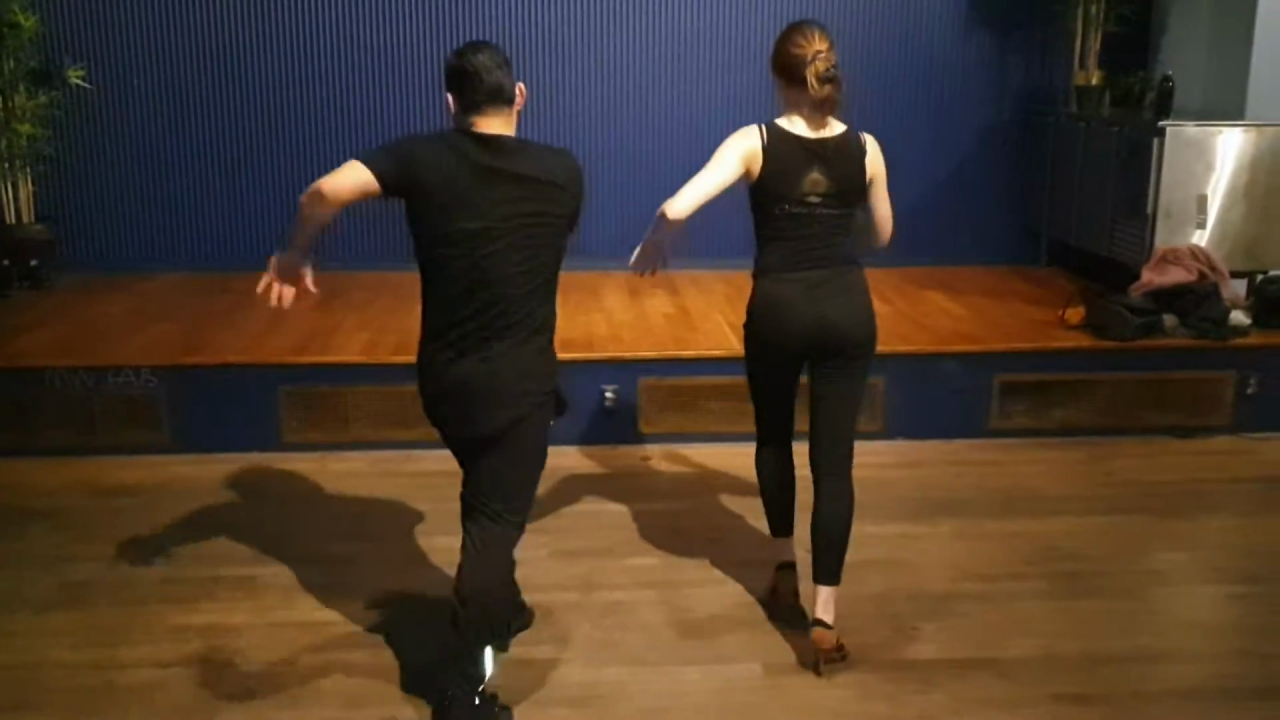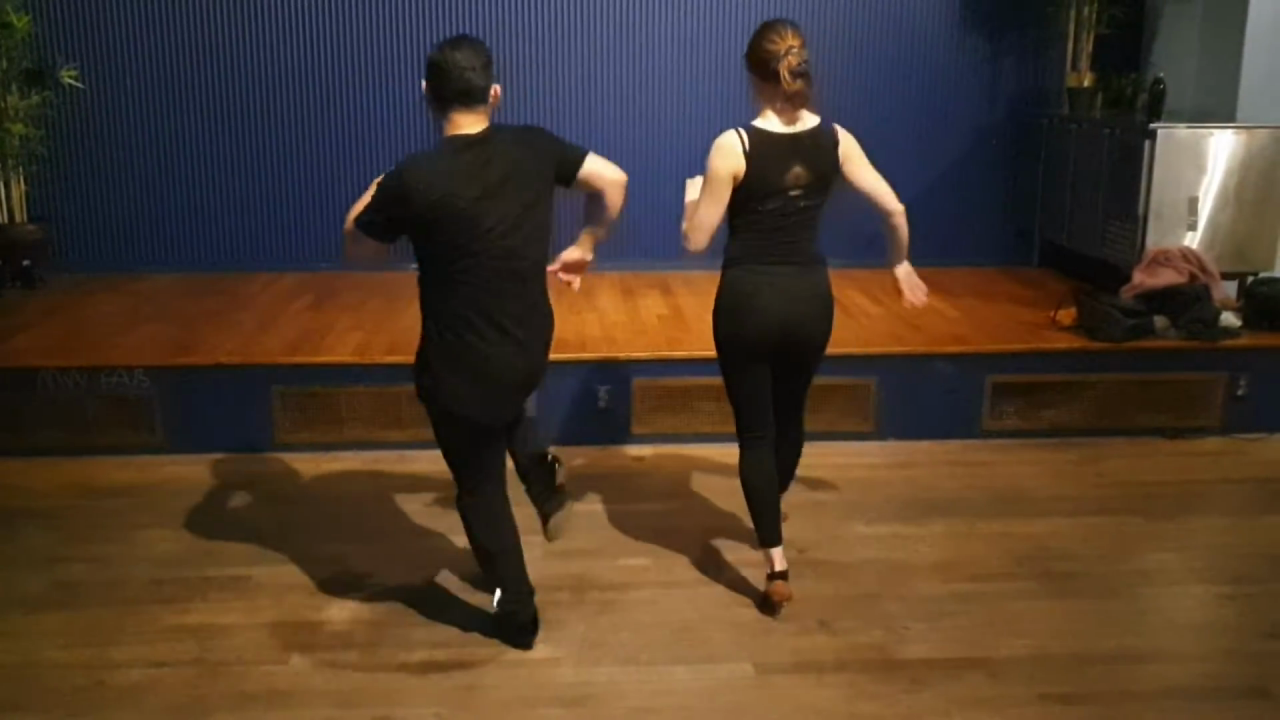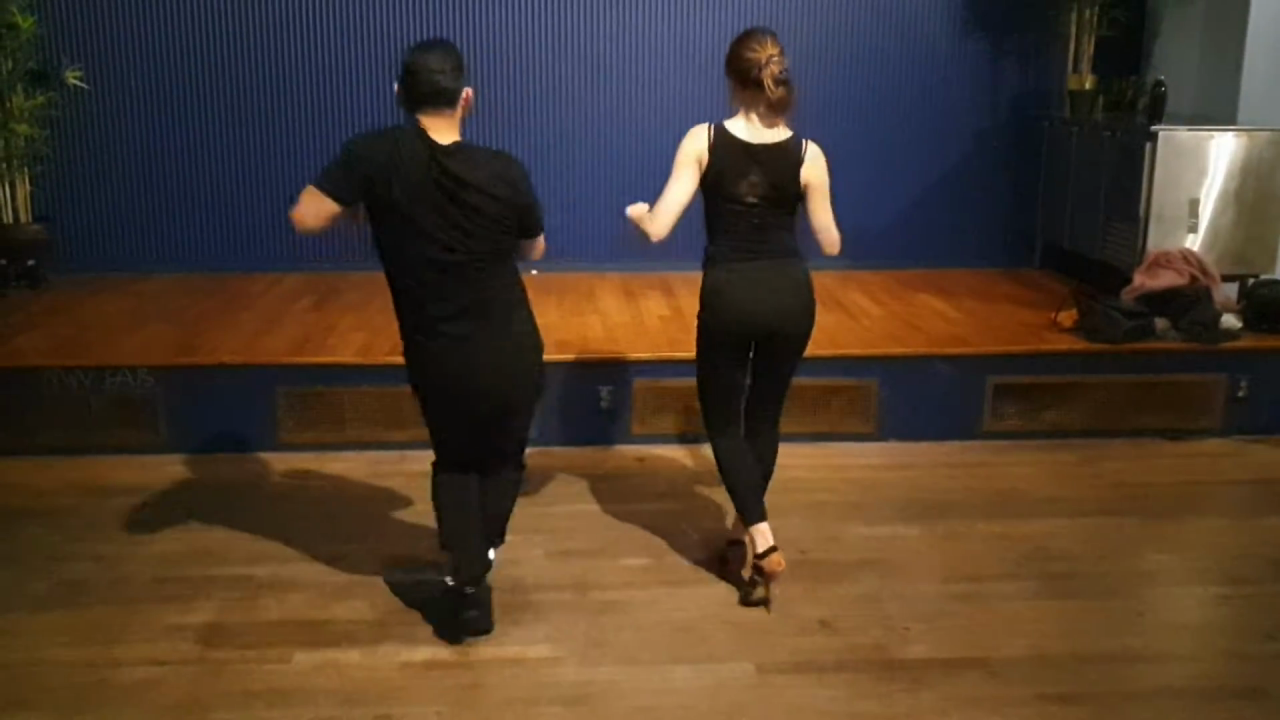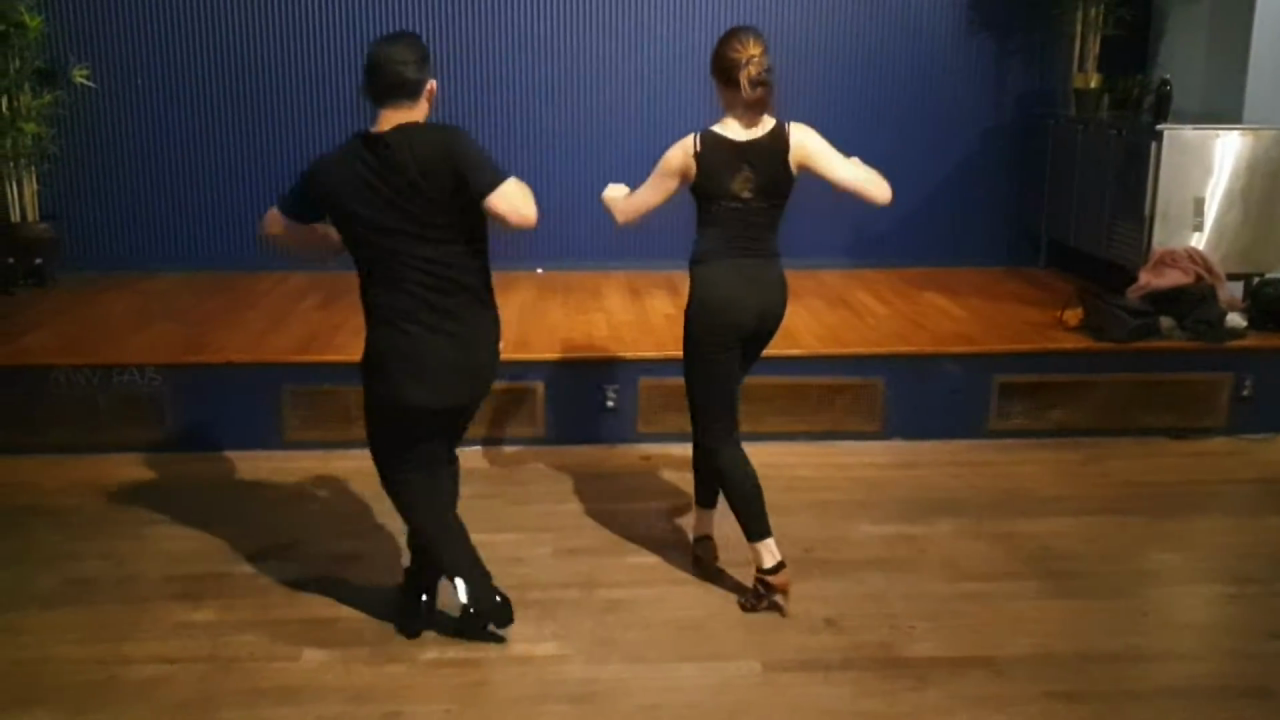
dt=0.4s
person 1, frame 1
left shoulder: (424, 158)
right shoulder: (562, 171)
left elbow: (327, 191)
left wrist: (291, 258)
left hip: (445, 376)
right hip: (520, 379)
left knee: (482, 491)
right knee: (497, 522)
left ankle: (494, 609)
person 1, frame 2
left shoulder: (416, 176)
right shoulder: (534, 147)
left elbow: (356, 242)
right elbow: (613, 180)
right wrist: (585, 249)
left hip: (460, 365)
right hip: (529, 349)
left knee: (479, 484)
right knee: (504, 416)
left ankle: (516, 609)
right ankle: (539, 476)
person 1, frame 3
left shoulder: (375, 155)
right shoulder: (504, 171)
left elbow: (304, 219)
right elbow: (534, 253)
left wrist: (357, 199)
left hip: (437, 359)
right hip: (512, 354)
left knee: (455, 466)
right knee: (503, 462)
left ankle: (467, 591)
right ankle: (478, 574)
person 1, frame 4
left shoulder: (335, 169)
right shoulder: (451, 148)
left elbow: (275, 229)
right elbow: (523, 214)
right wrist: (507, 187)
left hip: (399, 356)
right hip: (474, 352)
left knee: (409, 474)
right knee: (435, 457)
left ankle: (478, 594)
right ankle: (428, 582)
person 2, frame 1
left shoulder: (754, 142)
right shoulder: (864, 149)
left elbow: (677, 209)
right elbow: (880, 236)
left wrist: (649, 248)
left hip: (779, 308)
right hip: (847, 309)
left knee: (773, 436)
right knee: (833, 460)
left ankle: (783, 565)
right ankle: (824, 620)
person 2, frame 2
left shoulder: (733, 145)
right shoulder: (834, 138)
left elbow: (696, 241)
right elbow: (893, 210)
left wrist: (693, 194)
right wrist: (901, 264)
left hip: (747, 303)
right hip: (809, 298)
left knee: (756, 433)
right knee: (787, 417)
left ankle: (776, 572)
right ankle: (770, 528)
person 2, frame 3
left shoulder: (703, 142)
right shoulder: (806, 155)
left elbow: (658, 229)
right elbow: (831, 244)
left wrist: (635, 211)
left hip: (729, 297)
right hip: (789, 296)
left knee: (723, 421)
right knee: (764, 417)
left ankle: (763, 543)
right ankle: (748, 535)
person 2, frame 4
left shoulder: (691, 149)
right shoulder: (794, 140)
left elbow: (626, 214)
right elbow: (881, 195)
left wrist: (610, 194)
right wrist: (844, 172)
left hip: (718, 295)
right hip: (770, 292)
left knee: (719, 431)
right knee: (714, 410)
left ankle: (771, 566)
right ankle: (702, 532)
